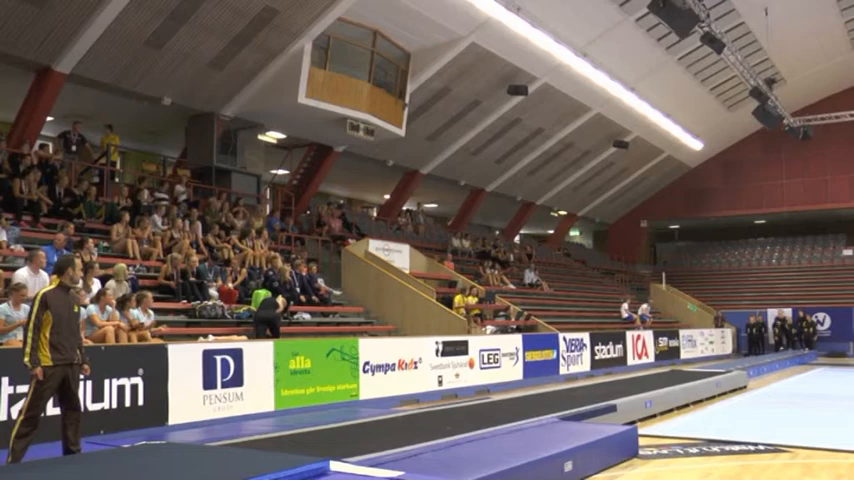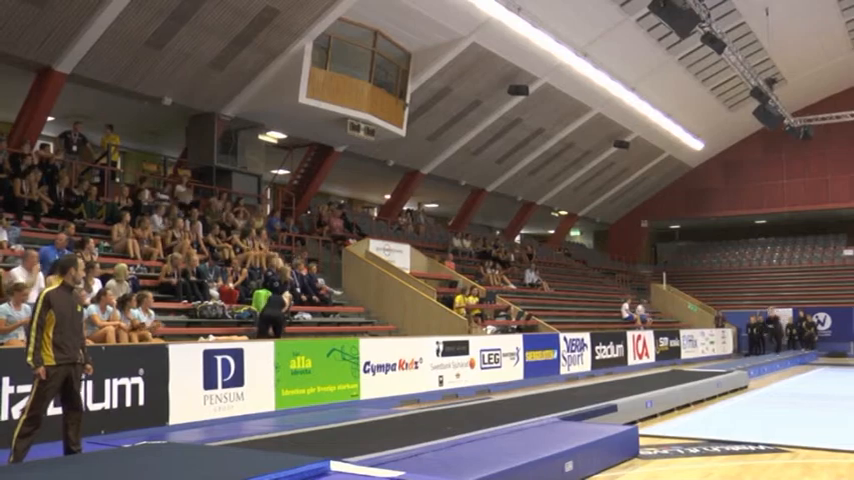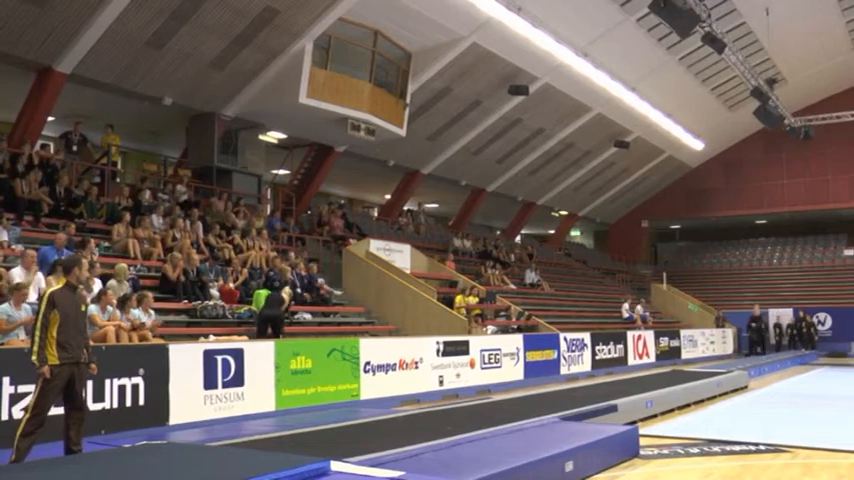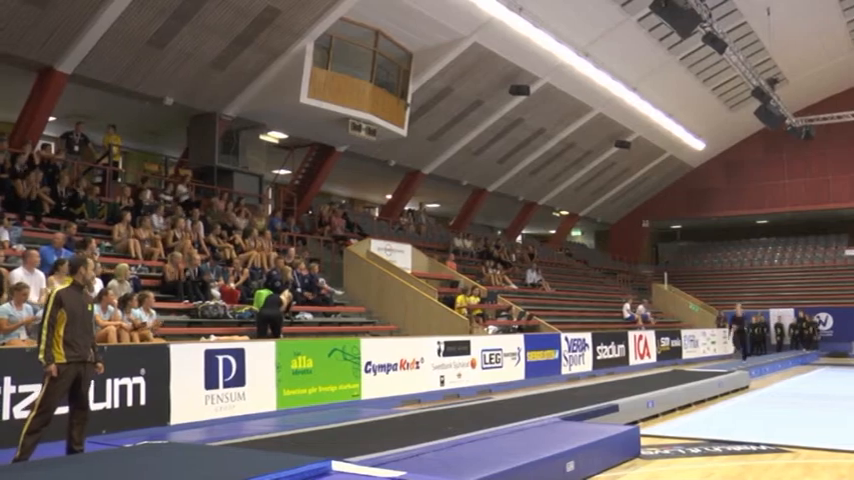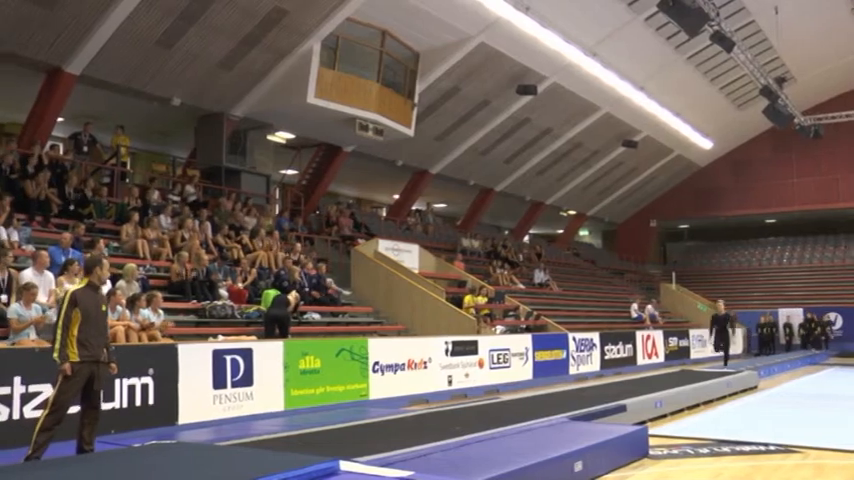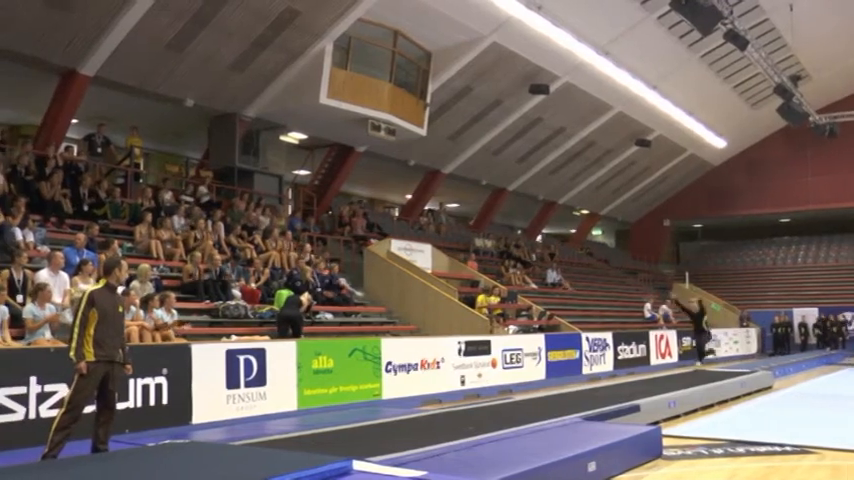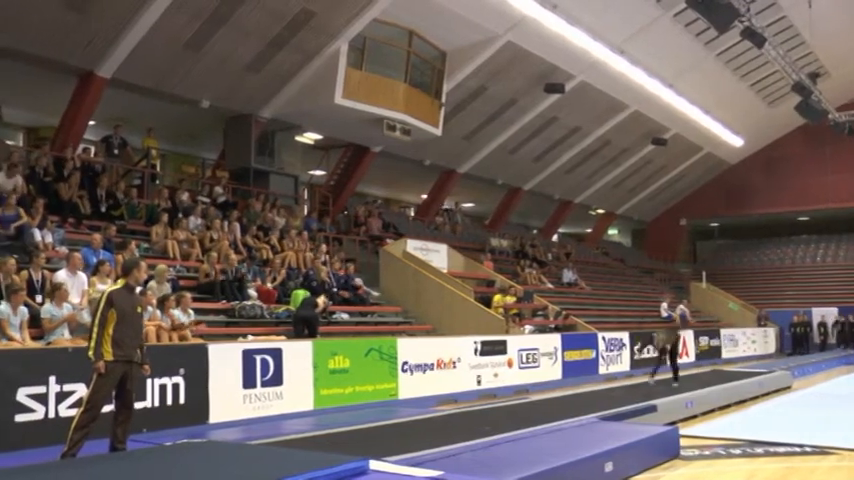
dt=0.4s
person 1, frame 1
left shoulder: (73, 299)
right shoulder: (46, 296)
right elbow: (32, 329)
left wrist: (83, 360)
right wrist: (33, 362)
left hip: (71, 365)
right hip: (49, 365)
left knee: (73, 411)
right knee: (31, 413)
left ankle: (73, 453)
right ankle: (14, 459)
person 1, frame 2
left shoulder: (76, 299)
right shoulder: (49, 295)
right elbow: (35, 329)
left wrist: (86, 360)
right wrist: (36, 362)
left hip: (74, 364)
right hip: (52, 365)
left knee: (74, 410)
right knee: (34, 413)
left ankle: (73, 452)
right ankle: (16, 459)
person 1, frame 3
left shoulder: (80, 299)
right shoulder: (53, 295)
right elbow: (40, 329)
left wrist: (90, 359)
right wrist: (41, 361)
left hip: (78, 364)
right hip: (56, 364)
left knee: (77, 410)
right knee: (37, 412)
left ankle: (74, 452)
right ankle: (17, 458)
person 1, frame 4
left shoulder: (86, 298)
right shoulder: (60, 294)
right elbow: (46, 327)
left wrist: (96, 358)
right wrist: (48, 360)
left hip: (84, 363)
right hip: (62, 362)
left knee: (81, 410)
right knee: (43, 410)
left ankle: (75, 451)
right ankle: (21, 457)
person 1, frame 5
left shoulder: (101, 298)
right shoulder: (75, 294)
right elbow: (61, 327)
left wrist: (110, 358)
right wrist: (62, 359)
left hip: (97, 363)
right hip: (76, 362)
left knee: (92, 409)
right knee: (57, 408)
left ankle: (85, 450)
right ankle: (34, 455)
person 1, frame 6
left shoulder: (118, 300)
right shoulder: (93, 294)
right elbow: (78, 326)
left wrist: (126, 359)
right wrist: (78, 357)
left hip: (113, 362)
right hip: (92, 361)
left knee: (107, 408)
right knee: (73, 407)
left ankle: (100, 449)
right ankle: (51, 453)
person 1, frame 7
left shoulder: (137, 300)
right shoulder: (112, 294)
right elbow: (97, 326)
left wrist: (143, 360)
right wrist: (96, 357)
left hip: (131, 362)
right hip: (110, 360)
left knee: (126, 407)
right knee: (92, 406)
left ankle: (118, 448)
right ankle: (70, 452)
